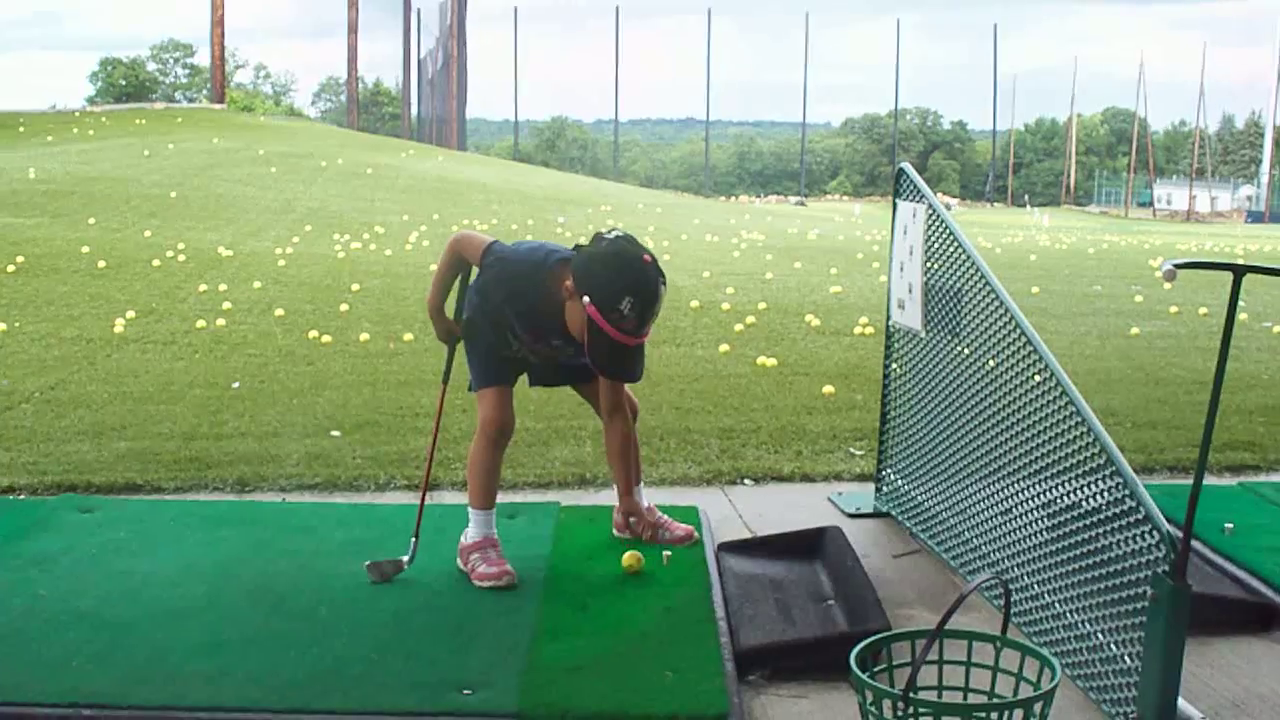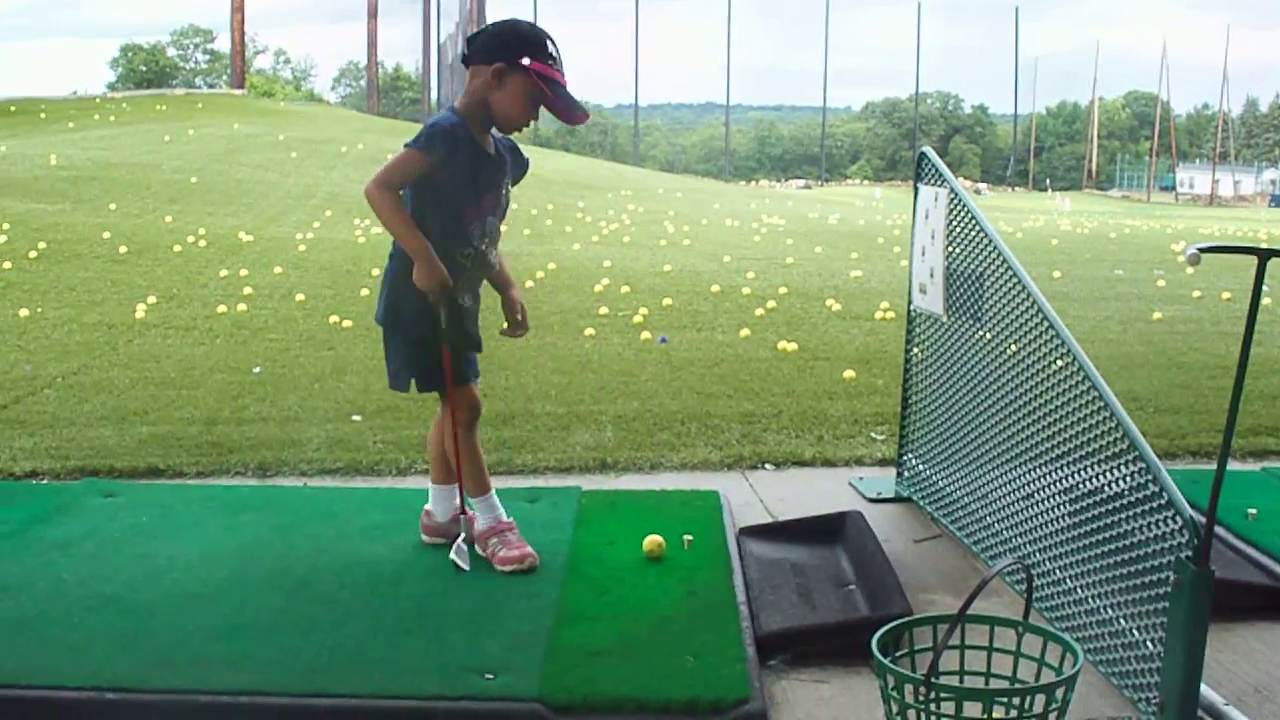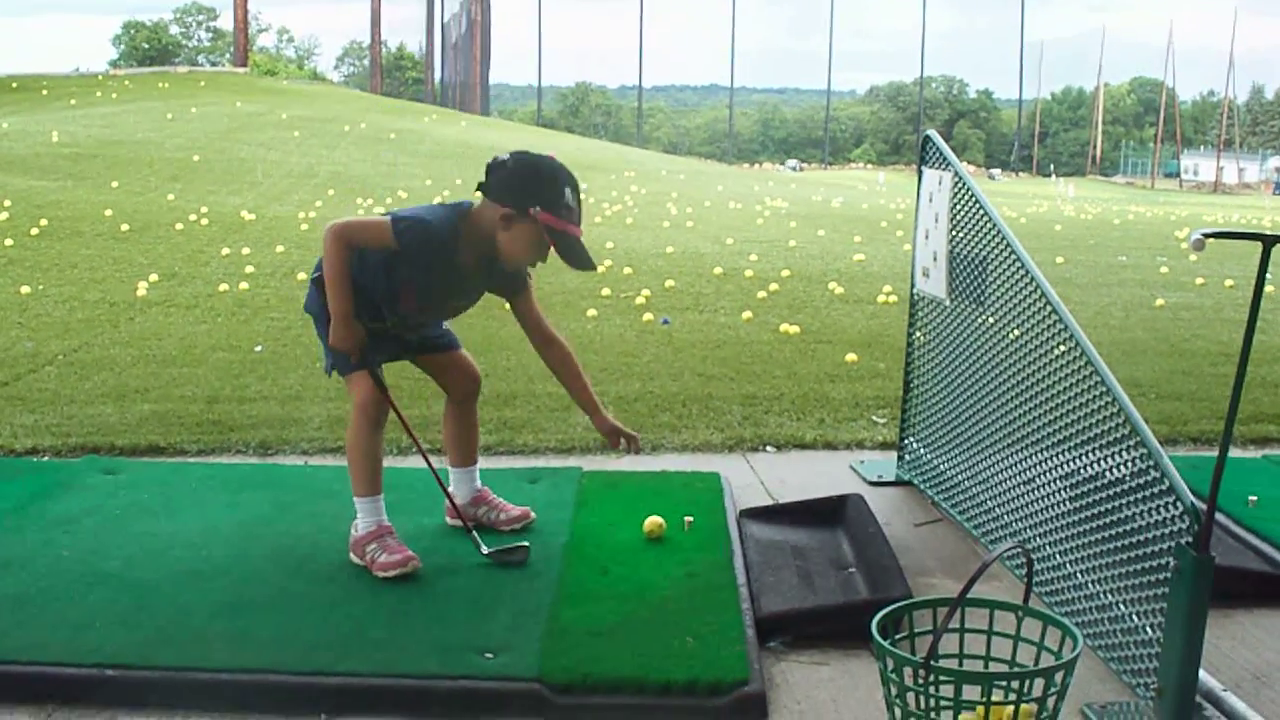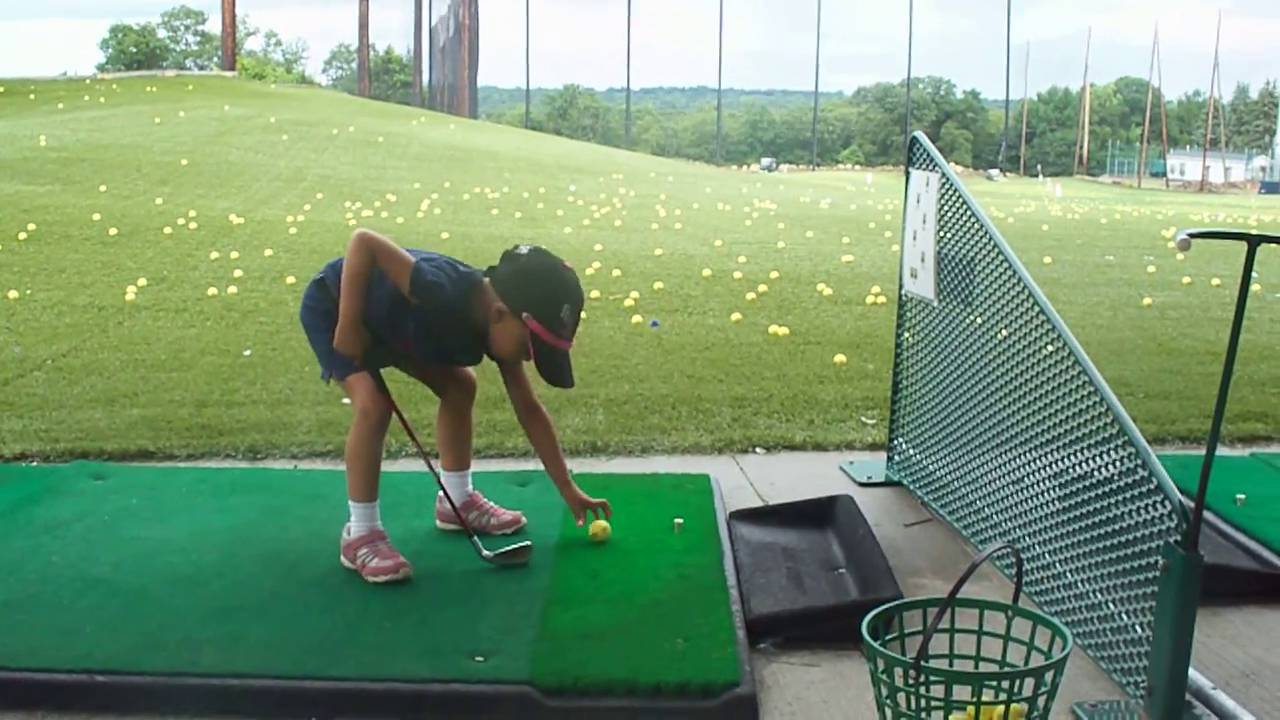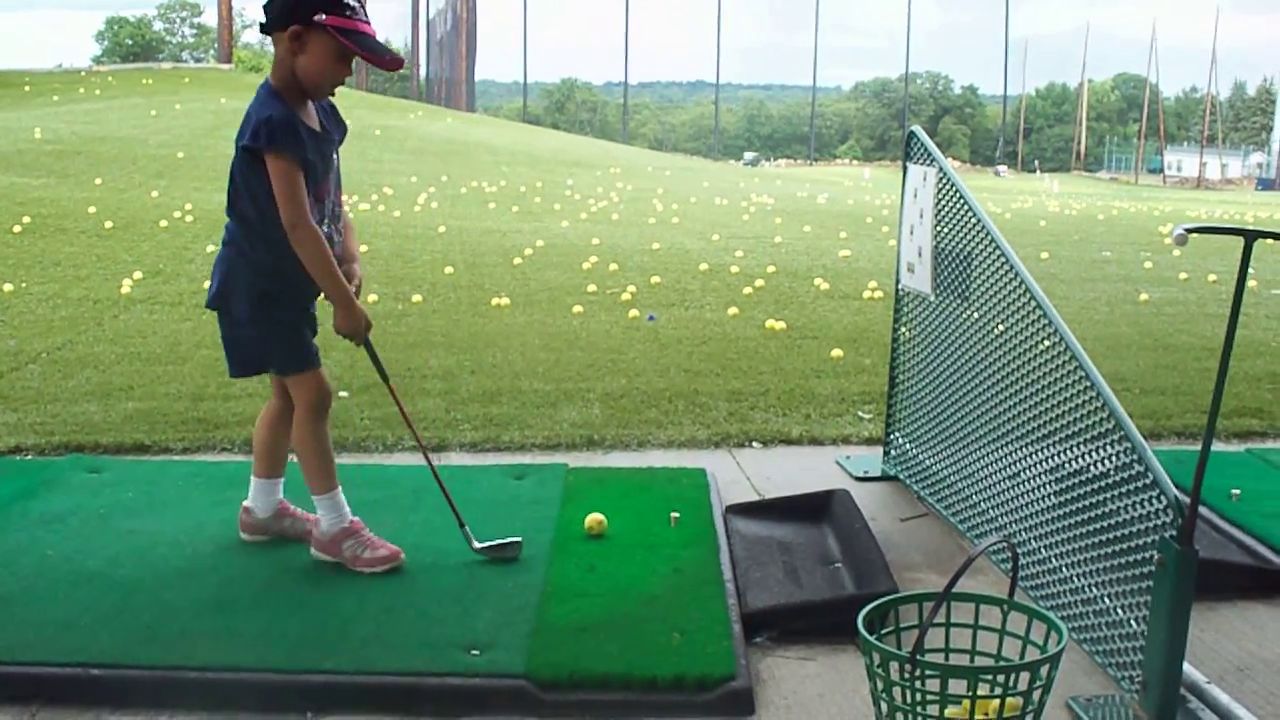
dt=1s
person 1, frame 1
left shoulder: (608, 317)
right shoulder: (517, 270)
left elbow: (613, 410)
right elbow: (460, 240)
left wrist: (625, 496)
right wrist: (437, 309)
left hip: (557, 343)
right hip: (494, 333)
left knee: (625, 408)
right knee: (496, 421)
left ankle: (635, 510)
right ankle: (477, 539)
person 1, frame 2
left shoulder: (499, 152)
right shoulder: (445, 133)
right elbow: (379, 190)
left wrist: (508, 288)
right wrist: (424, 260)
left hip: (456, 301)
right hip: (421, 299)
left knee: (457, 406)
right knee: (463, 405)
left ankle: (443, 512)
right ankle: (490, 523)
person 1, frame 3
left shoulder: (501, 263)
right shoulder: (431, 233)
left elbow: (546, 339)
right elbow: (336, 234)
left wrist: (599, 416)
right wrist: (343, 321)
left hip: (402, 310)
right hip: (343, 295)
left knee: (464, 378)
right knee: (369, 395)
left ankle: (465, 495)
right ankle: (369, 530)
person 1, frame 4
left shoulder: (496, 324)
right shoulder: (442, 292)
left elbow: (529, 408)
right elbow: (362, 240)
left wrist: (566, 487)
right wrist: (352, 326)
left hip: (392, 318)
right hip: (335, 306)
left knee: (460, 385)
right knee: (373, 403)
left ankle: (459, 500)
right ankle: (361, 534)
person 1, frame 5
left shoulder: (320, 114)
right shoulder: (273, 121)
left elbow: (332, 201)
right elbow: (296, 225)
left wrist: (350, 262)
right wrist: (344, 301)
left hip: (288, 282)
right hip: (259, 283)
left knee: (289, 394)
right knee: (312, 394)
left ankle: (262, 507)
right ankle: (334, 525)
